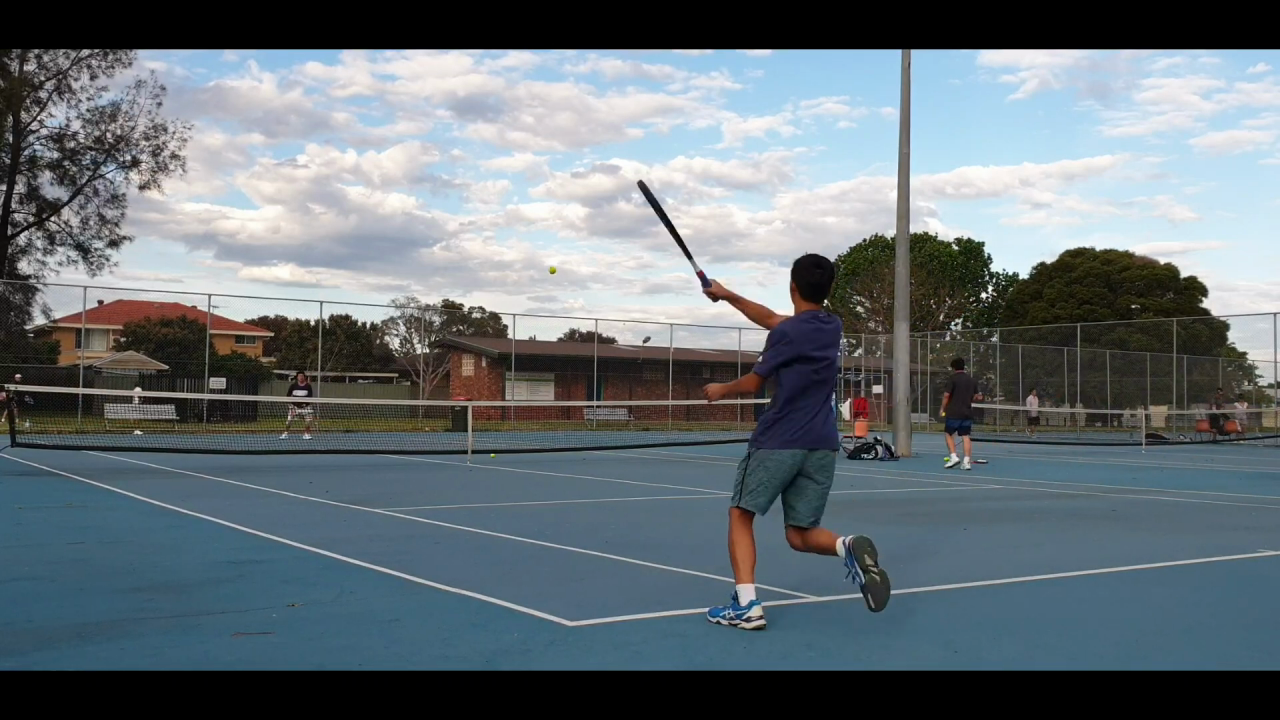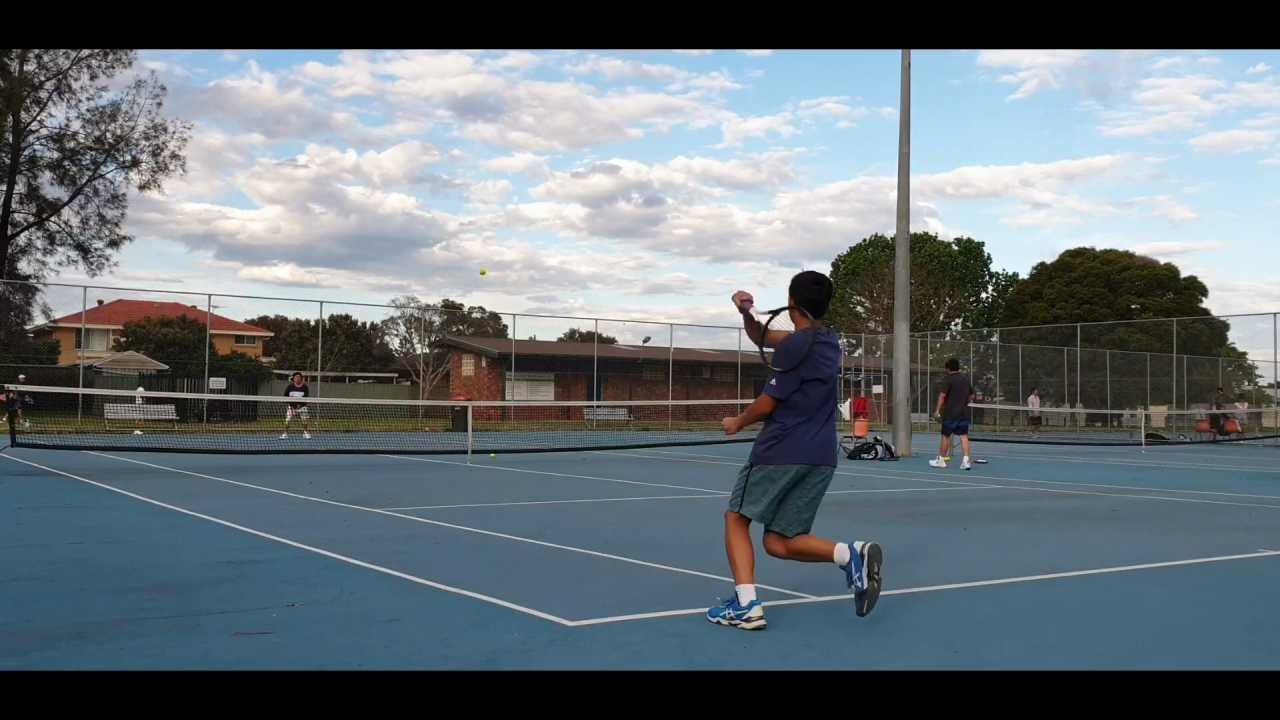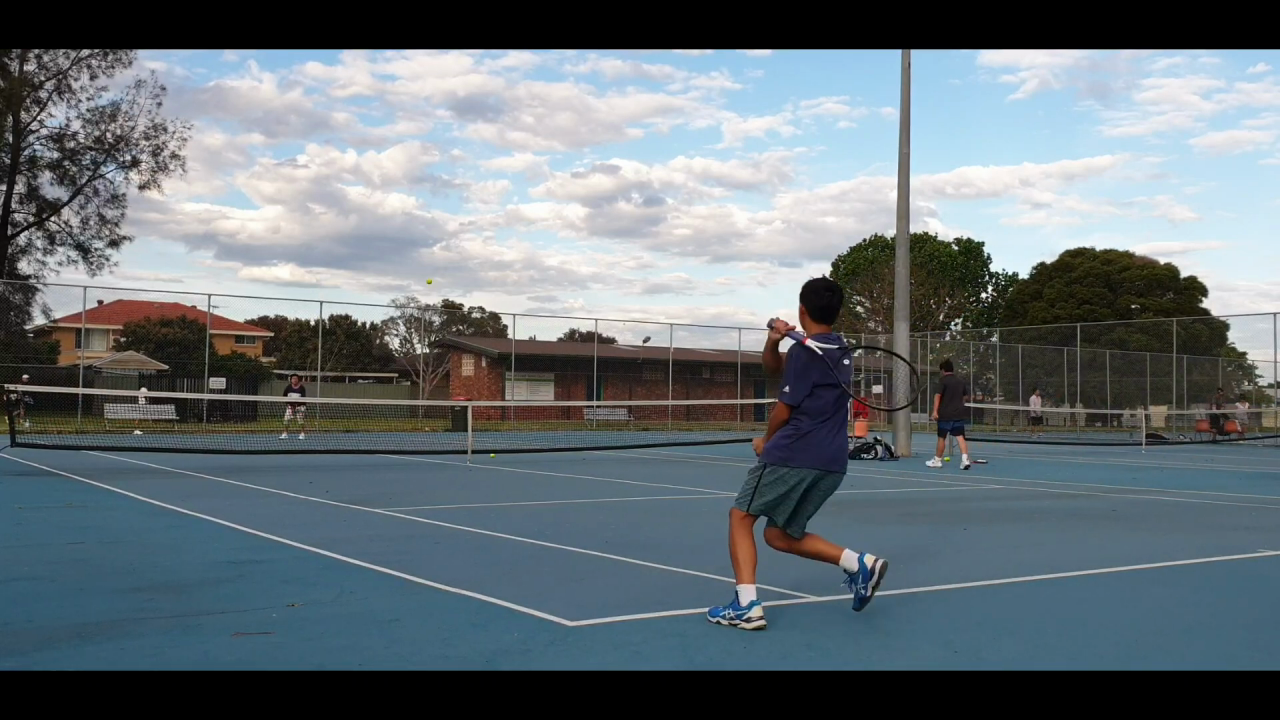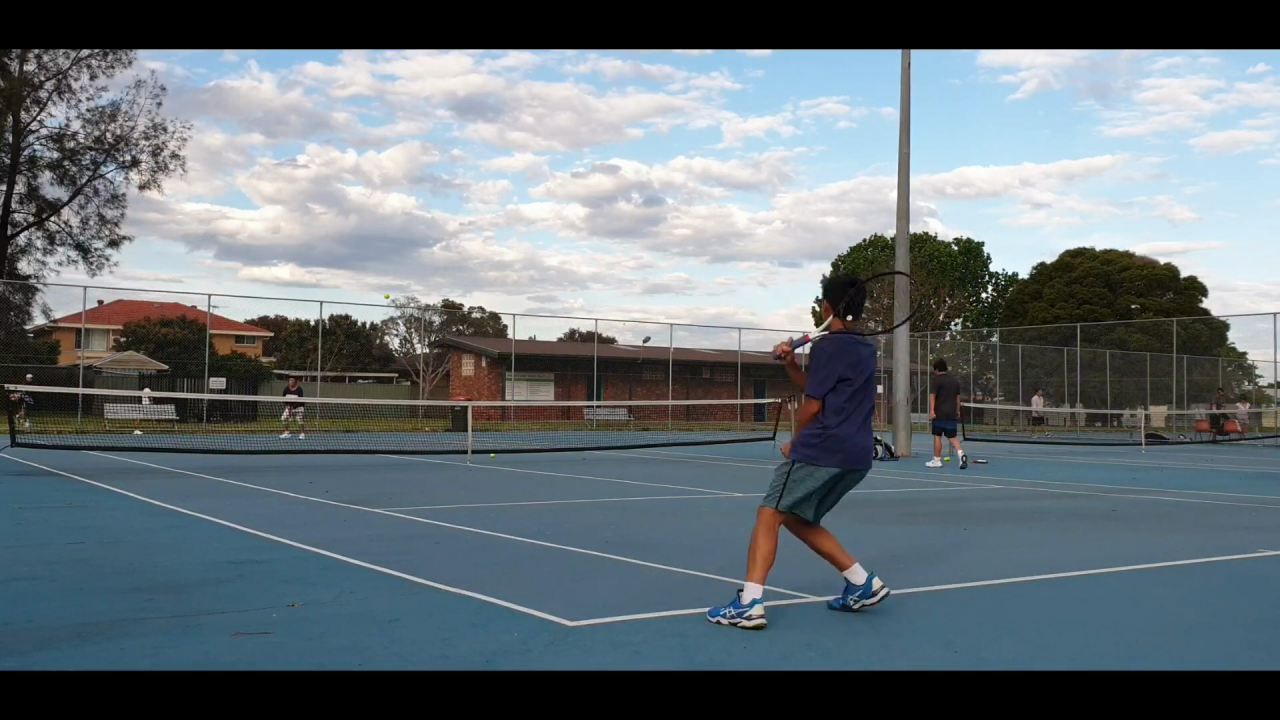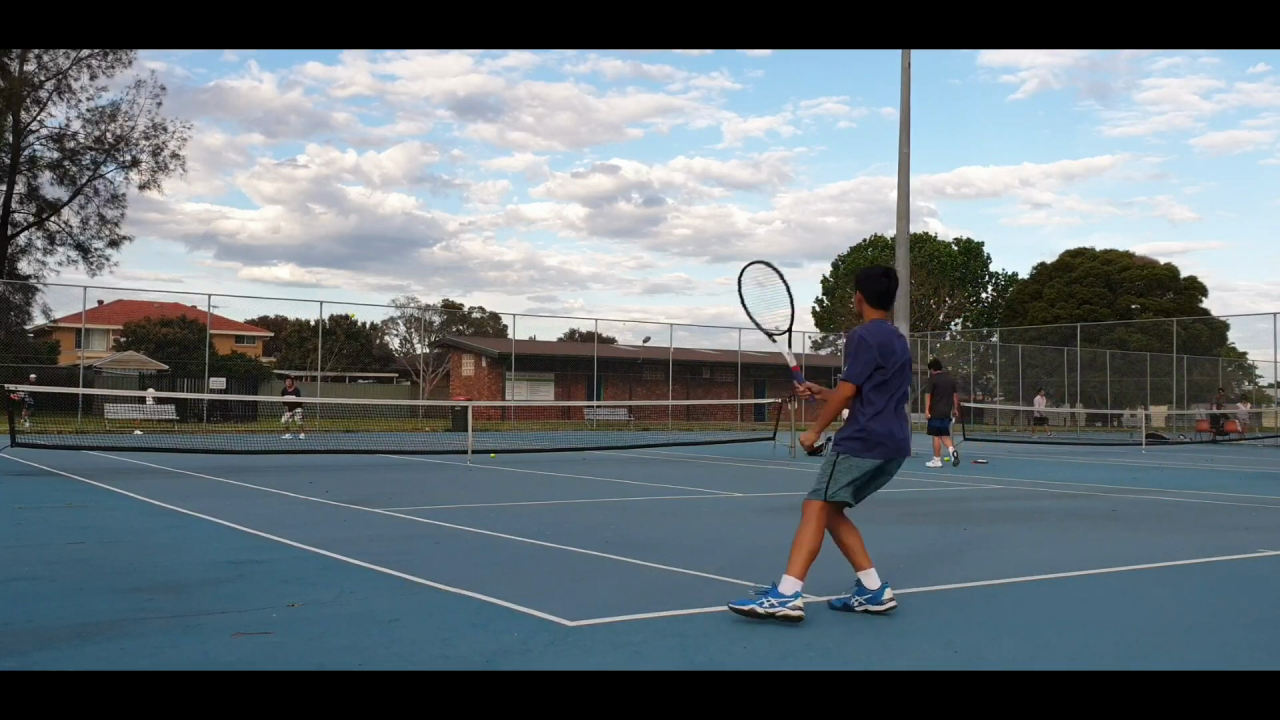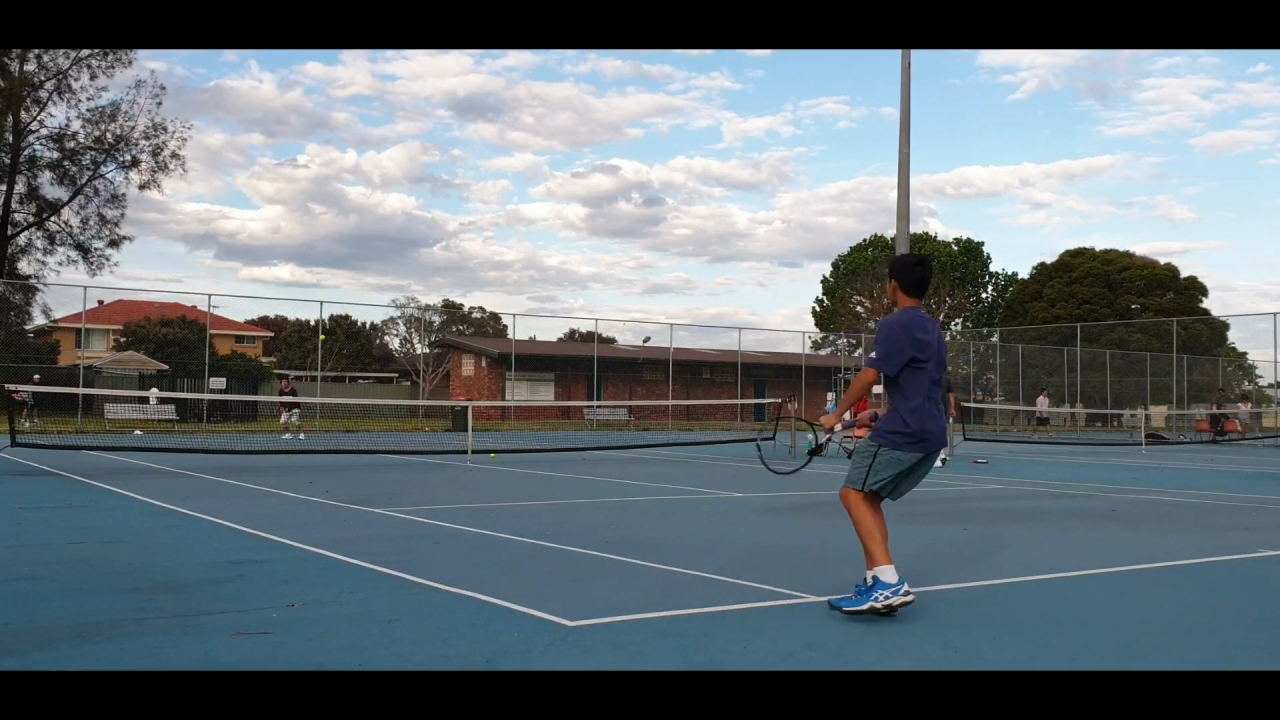
dt=0.1s
person 1, frame 1
left shoulder: (789, 332)
right shoulder: (832, 326)
left elbow: (753, 384)
right elbow: (770, 318)
left wrist: (721, 390)
right wrist: (725, 295)
left hip: (779, 439)
right hip: (821, 442)
left knee: (740, 515)
right knee: (803, 535)
left ankle: (746, 604)
right ankle: (849, 547)
person 1, frame 2
left shoulder: (795, 348)
right shoulder: (829, 341)
left elbow: (766, 405)
right elbow: (762, 337)
left wrist: (738, 423)
right wrist: (746, 312)
left hip: (781, 451)
right hip: (820, 456)
left knee: (736, 519)
right knee: (779, 544)
left ankle: (746, 604)
right ankle: (852, 554)
person 1, frame 3
left shoulder: (805, 353)
right shoulder: (837, 349)
left elbow: (783, 411)
right elbow: (773, 367)
left wrist: (765, 440)
right wrist: (774, 339)
left hip: (794, 453)
right hip: (832, 458)
left knee: (741, 519)
right knee: (780, 536)
left ankle: (747, 604)
right ankle: (858, 564)
person 1, frame 4
left shoulder: (829, 347)
right shoulder: (866, 349)
left elbow: (812, 405)
left wrist: (795, 441)
right wrist: (789, 361)
left hip: (823, 449)
right hip: (858, 455)
left knee: (769, 516)
right knee: (798, 519)
left ankle: (749, 603)
right ankle: (862, 583)
person 1, frame 5
left shoulder: (864, 337)
right shoulder: (895, 339)
left elbow: (846, 391)
left wrist: (816, 430)
right wrist: (816, 394)
left hip: (866, 440)
right hip: (892, 445)
left knee: (815, 509)
right knee: (830, 511)
left ankle: (786, 593)
right ankle: (874, 589)
person 1, frame 6
left shoulder: (896, 325)
right shoulder: (931, 328)
left elbow: (868, 378)
left wrist: (836, 414)
right wrist: (879, 416)
left hip: (906, 431)
right hip: (928, 435)
left knee: (854, 494)
right knee: (869, 499)
left ankle: (887, 582)
right ankle: (878, 585)
